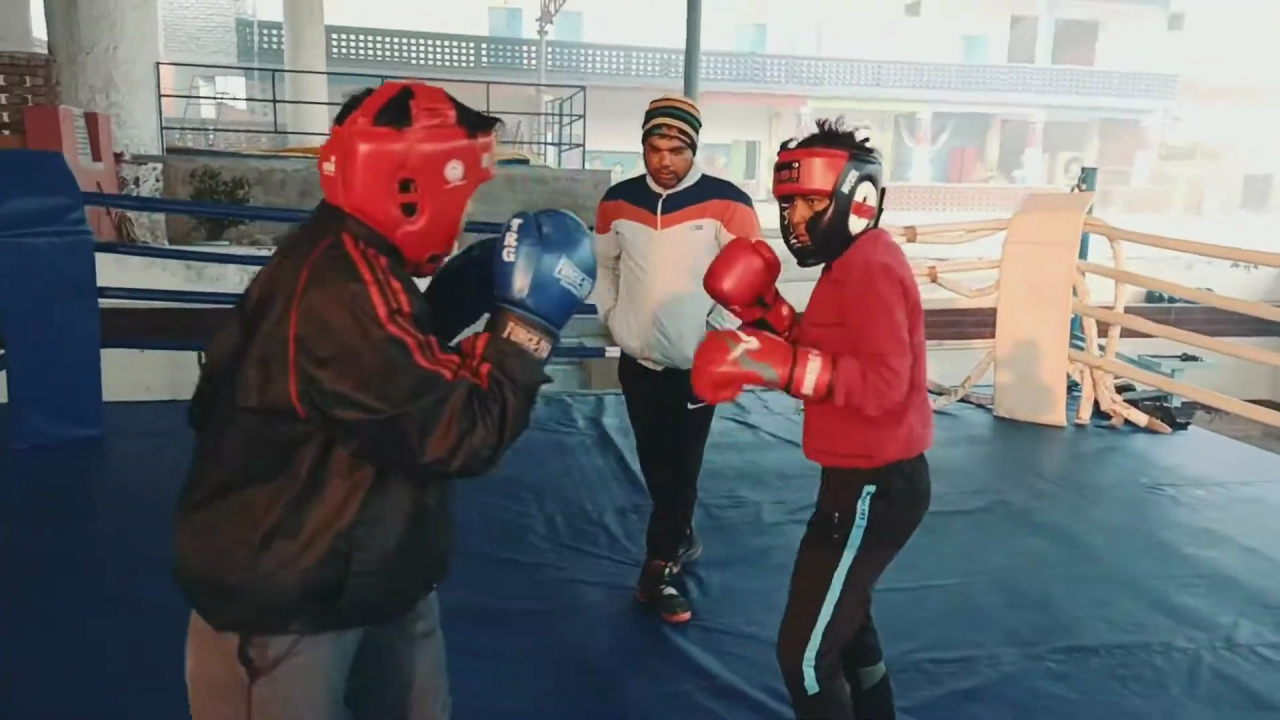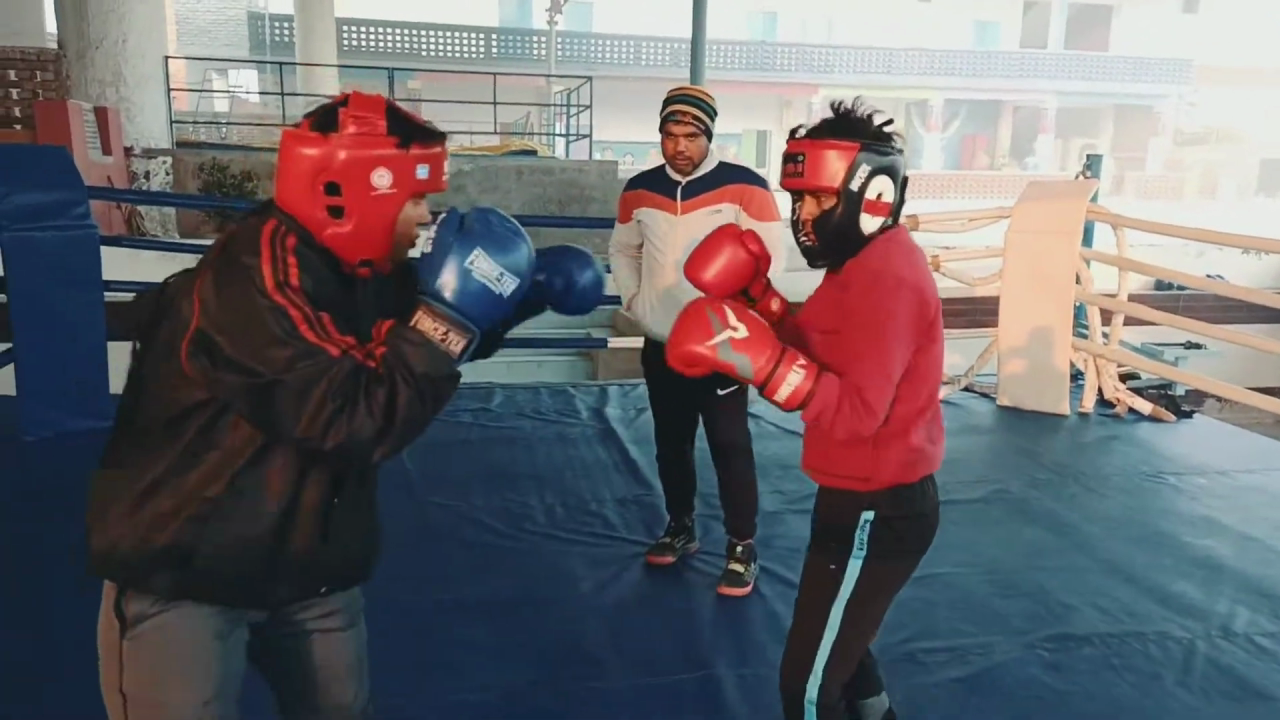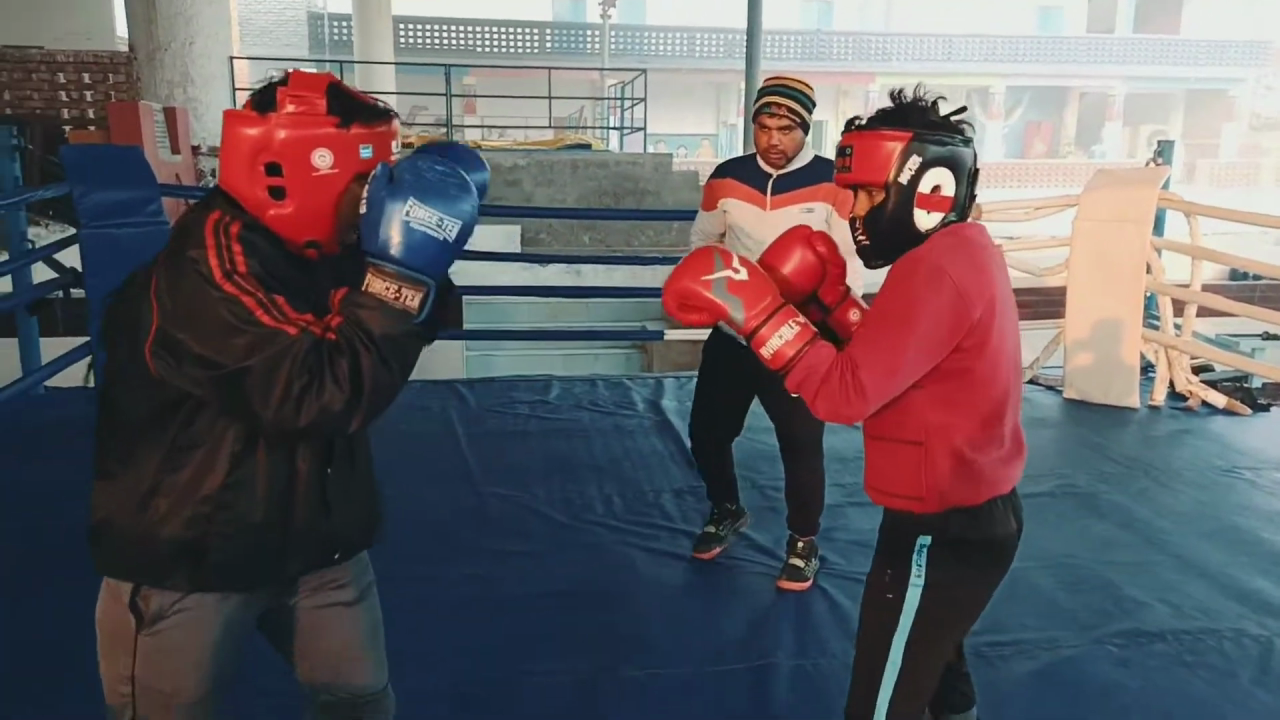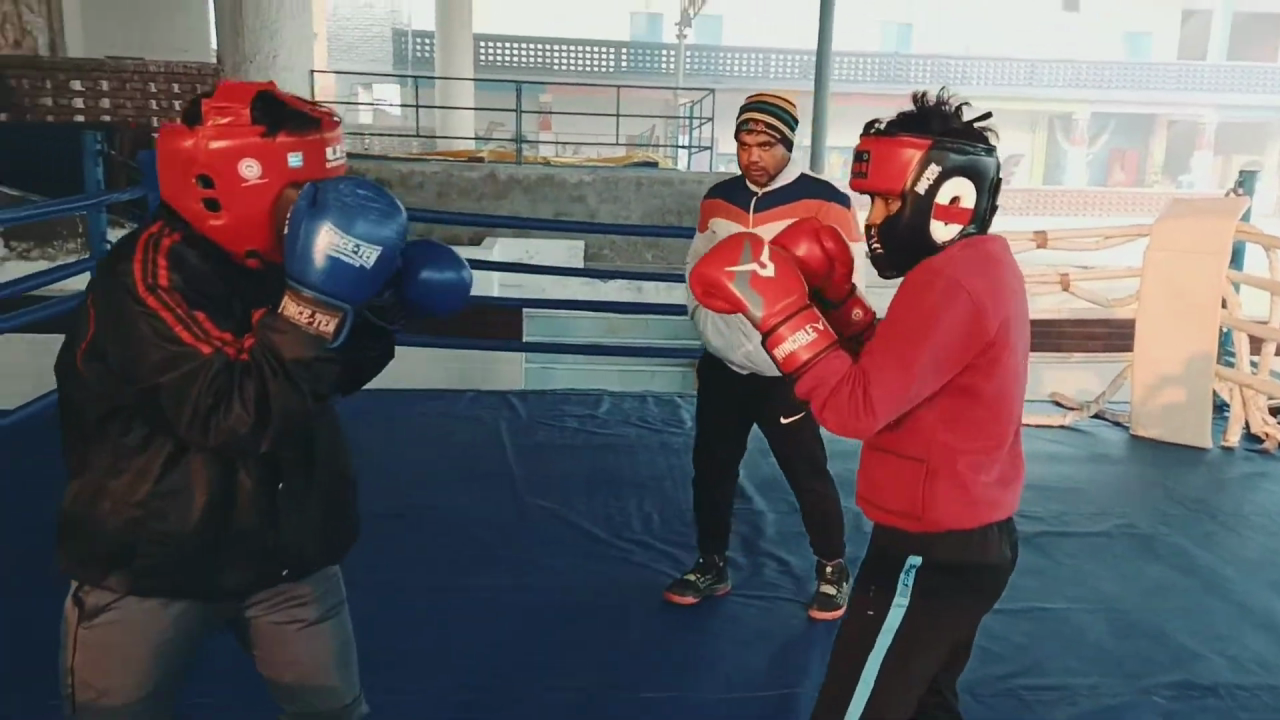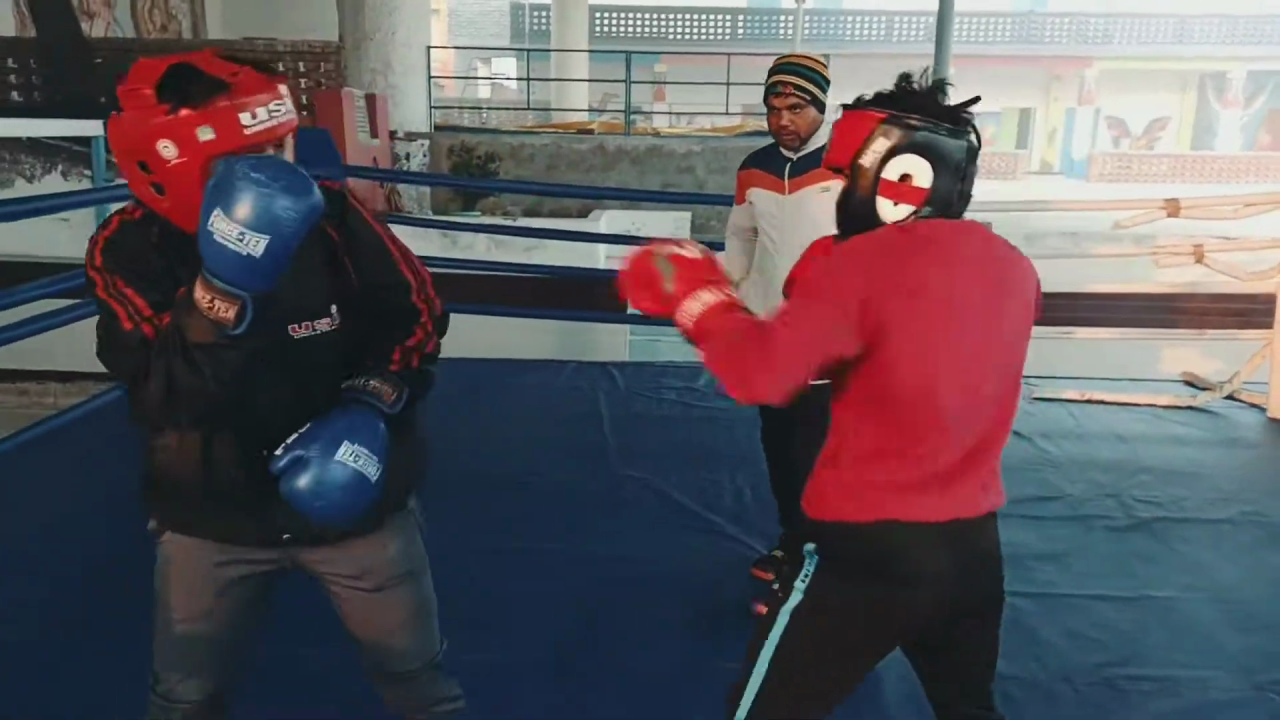
dt=0.5s
person 1, frame 1
left shoulder: (351, 264)
right shoulder: (344, 293)
left elbow: (410, 368)
right elbow: (460, 432)
right wrist: (529, 315)
left hip: (379, 578)
person 1, frame 2
left shoulder: (355, 265)
right shoulder: (261, 272)
left elbow: (409, 335)
right elbow: (343, 418)
left wrist: (532, 289)
right wrist: (450, 315)
left hip: (312, 563)
right hip: (184, 571)
person 1, frame 3
left shoulder: (317, 243)
right shoulder: (212, 266)
left elbow: (417, 321)
right elbow: (325, 397)
left wrist: (426, 245)
right wrist: (400, 271)
left hip: (315, 538)
right hip: (187, 557)
person 1, frame 4
left shoulder: (281, 257)
right shoulder: (154, 275)
left elbow: (337, 373)
right elbow: (240, 417)
left wrist: (381, 299)
right wrist: (320, 297)
left hip: (284, 551)
right hip: (146, 564)
person 1, frame 5
left shoulder: (332, 217)
right shoulder: (123, 250)
left elbow: (419, 314)
right elbow: (173, 397)
left wrist: (370, 406)
right wrist: (226, 280)
left hip: (351, 501)
right hip: (207, 524)
person 2, frame 1
left shoulder: (869, 269)
right shoulder: (850, 263)
left elbow: (880, 383)
right elbow: (827, 350)
left wrist: (776, 363)
right wrist: (760, 306)
left hip: (871, 485)
right hip: (876, 477)
left knee: (805, 648)
right knee: (847, 618)
person 2, frame 2
left shoulder: (888, 279)
right shoulder: (865, 262)
left elbow: (853, 410)
right elbow: (821, 347)
left wrist: (757, 358)
right wrist: (756, 301)
left hip: (875, 510)
right hip: (874, 498)
right knee: (840, 644)
person 2, frame 3
left shoulder: (936, 275)
right shoulder: (965, 253)
left elbow: (847, 394)
right elbow: (892, 362)
left wrist: (759, 312)
right wrist: (833, 305)
left hip: (942, 531)
right hip: (975, 512)
right knee: (929, 660)
person 2, frame 4
left shoulder: (947, 284)
right shoulder: (981, 264)
left elbow: (858, 406)
right elbow: (899, 370)
left wrist: (781, 309)
right wrist: (837, 304)
left hip: (931, 554)
right hip: (970, 539)
person 2, frame 5
left shoulder: (866, 265)
right shoulder: (1012, 270)
left elbow: (760, 375)
left wrist: (687, 287)
left hip: (860, 551)
right hip: (971, 540)
person 3, frame 1
left shoulder: (726, 202)
right shoulder: (618, 201)
right elbow: (602, 263)
left wrist: (717, 333)
right wrist: (613, 317)
left hip: (695, 365)
right hip: (637, 360)
left knee: (681, 466)
right knee: (654, 461)
left ankle: (659, 570)
right ankle: (679, 540)
person 3, frame 2
left shoulder: (744, 187)
right shoulder: (639, 190)
left elbow: (770, 256)
right elbow: (622, 252)
right wrist: (636, 304)
right hip: (660, 345)
left knee: (730, 446)
right knee: (671, 443)
left ankle: (742, 547)
right ankle: (680, 528)
person 3, frame 3
left shoulder: (835, 186)
right shoulder: (726, 178)
left elbow: (854, 261)
right elbow: (703, 241)
right hip: (730, 337)
left knee: (801, 447)
right knee: (706, 433)
left ankle: (803, 543)
right ankle: (727, 509)
person 3, frame 4
left shoulder: (823, 202)
right shoulder: (718, 198)
right elbow: (699, 263)
right wrist: (704, 315)
left hip: (786, 371)
right hip: (721, 364)
left knee: (806, 473)
right knee: (711, 468)
left ankle: (832, 569)
right ankle: (711, 565)
person 3, frame 5
right shoulder: (755, 167)
right elbow: (740, 234)
right wrist: (747, 299)
left knee: (811, 441)
right knee: (776, 441)
right ankle: (792, 540)
